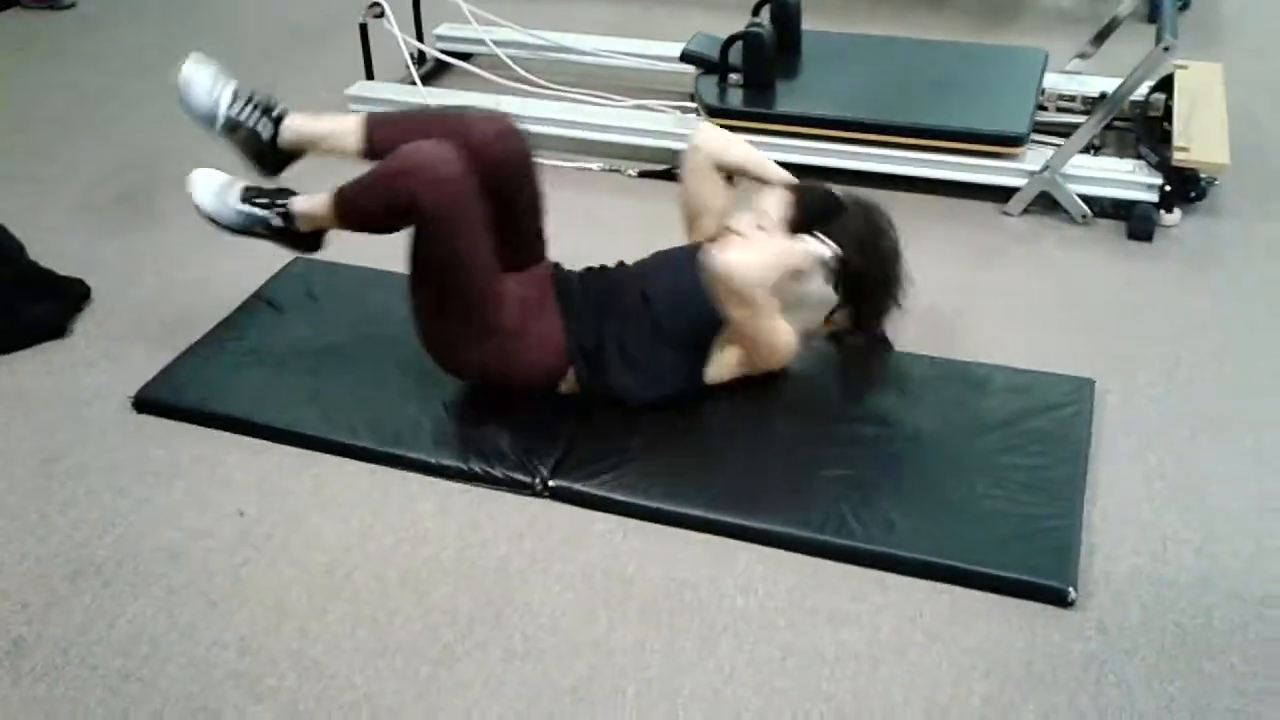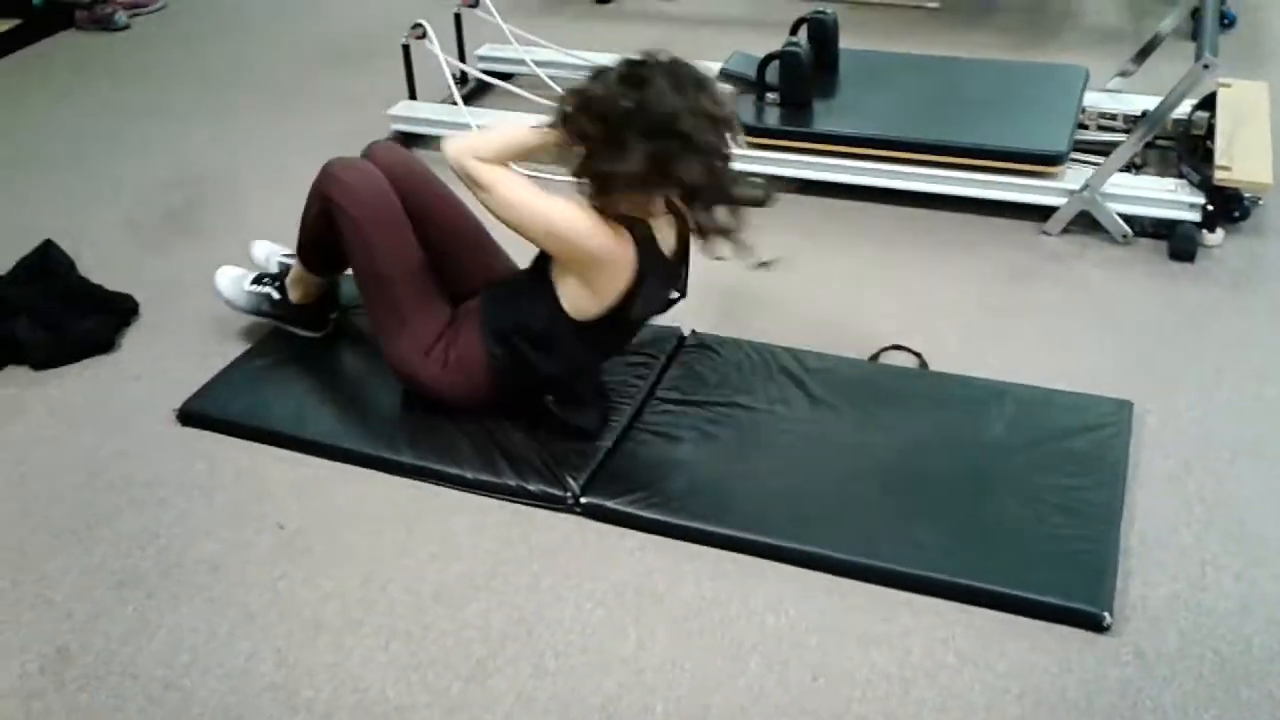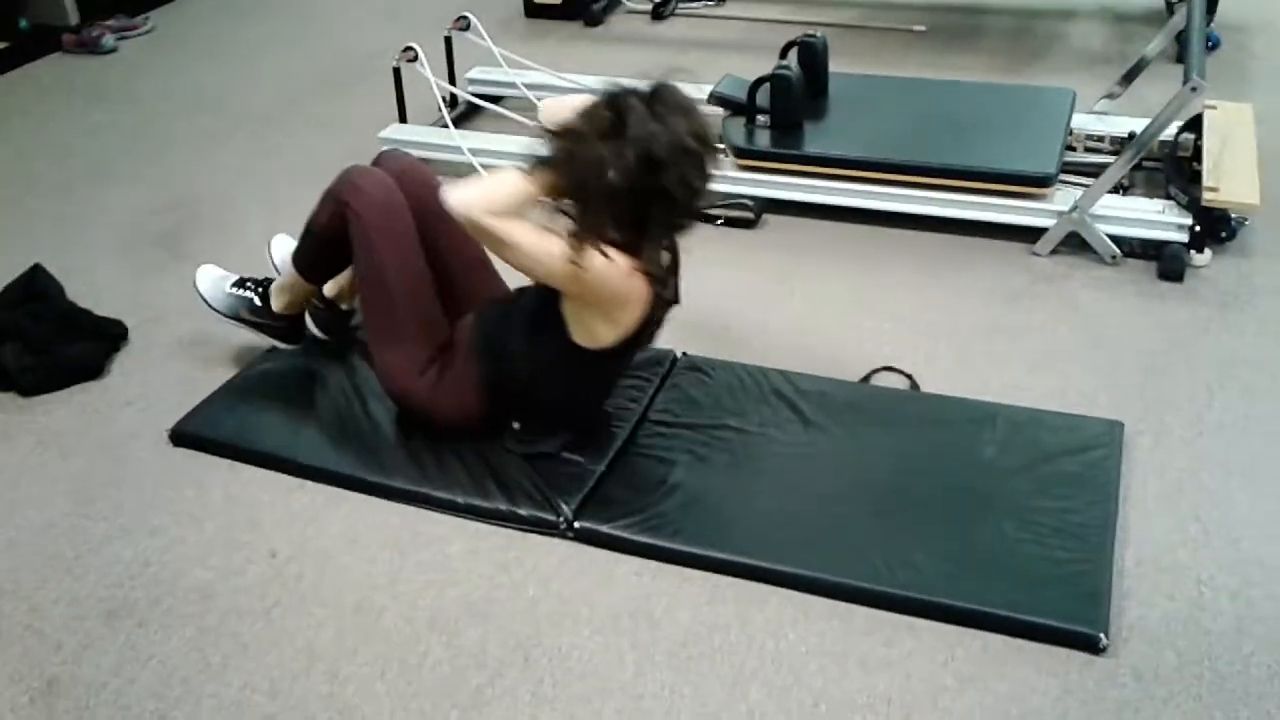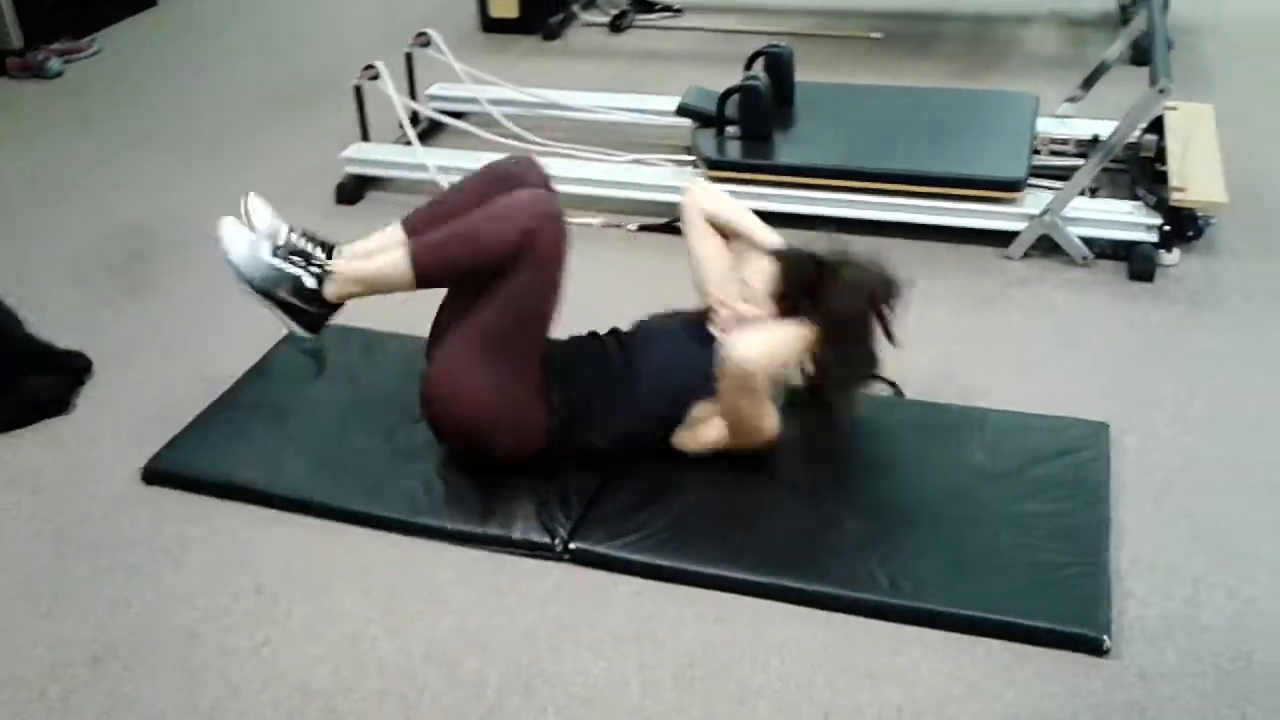
dt=0.4s
person 1, frame 1
left shoulder: (764, 344)
right shoulder: (717, 253)
left elbow: (737, 266)
right elbow: (706, 145)
left wrist: (801, 255)
right wrist: (793, 185)
left hip: (510, 343)
right hip: (539, 290)
left knee: (428, 168)
right knee: (492, 137)
left ankle: (295, 220)
right ankle: (275, 133)
person 1, frame 2
left shoulder: (603, 246)
right shoulder: (669, 214)
left elbow: (465, 156)
left wrist: (557, 133)
left hip: (459, 365)
right hip: (505, 311)
left knee: (344, 179)
right knee: (383, 159)
left ankle: (296, 299)
right ankle: (322, 265)
person 1, frame 3
left shoulder: (618, 278)
right shoulder: (649, 234)
left elbow: (467, 203)
right elbow: (563, 121)
left wrist: (554, 172)
right wrist: (629, 118)
left hip: (446, 381)
right hip: (484, 331)
left knee: (363, 189)
right knee: (395, 168)
left ankle: (279, 309)
right ankle: (330, 303)
person 1, frame 4
left shoulder: (748, 423)
right shoulder: (729, 318)
left elbow: (750, 361)
right elbow: (698, 195)
left wrist: (806, 331)
right wrist: (779, 256)
left hip: (483, 410)
right hip: (477, 369)
left knee: (536, 216)
right knee: (522, 179)
left ankle: (317, 290)
right ankle: (324, 264)
